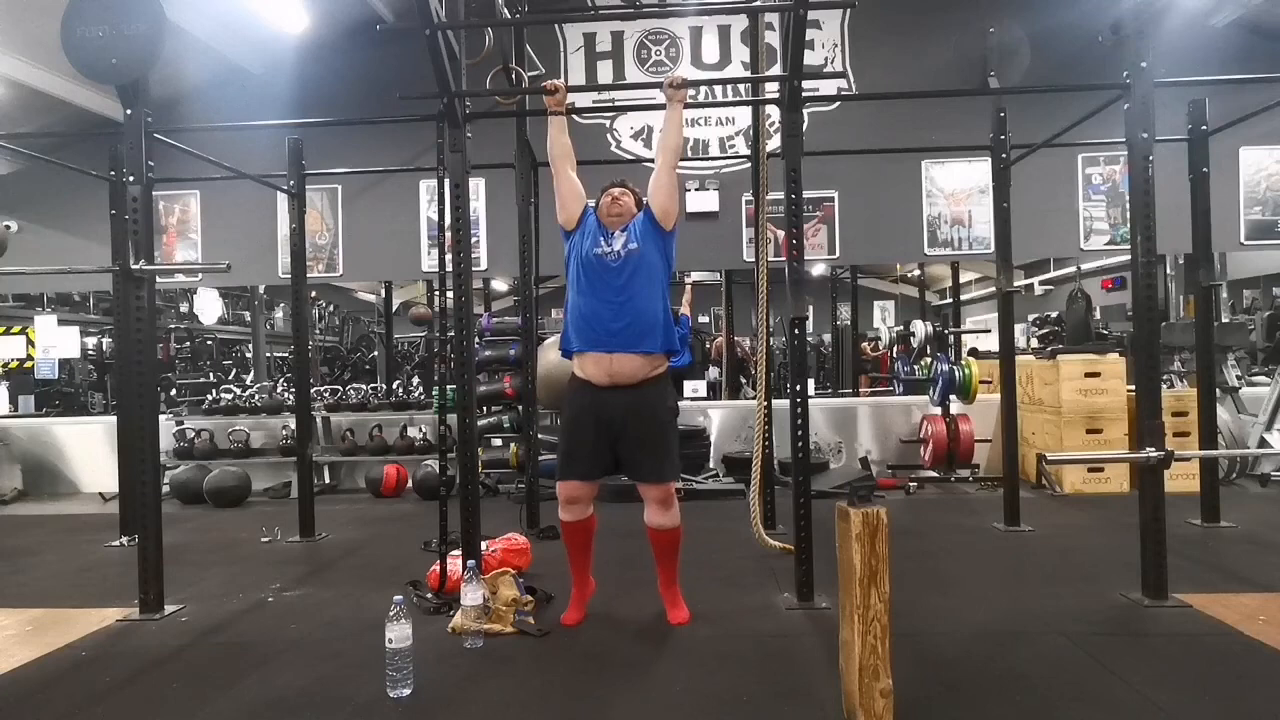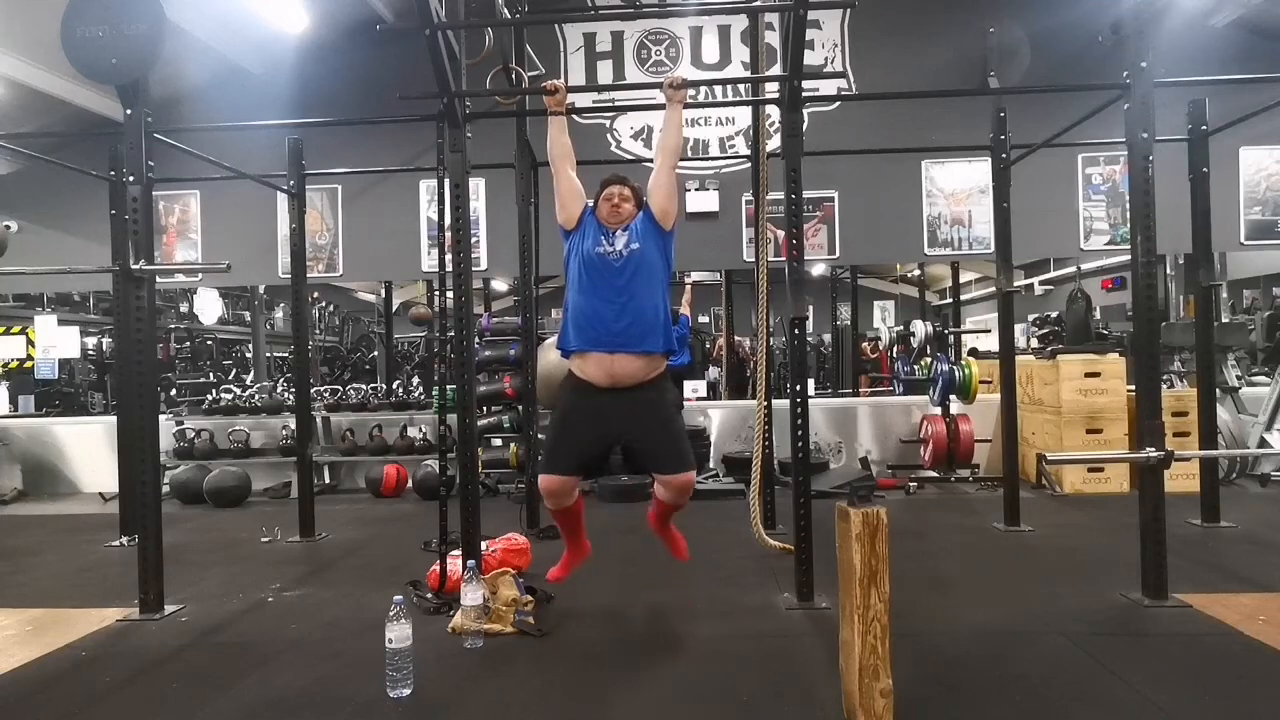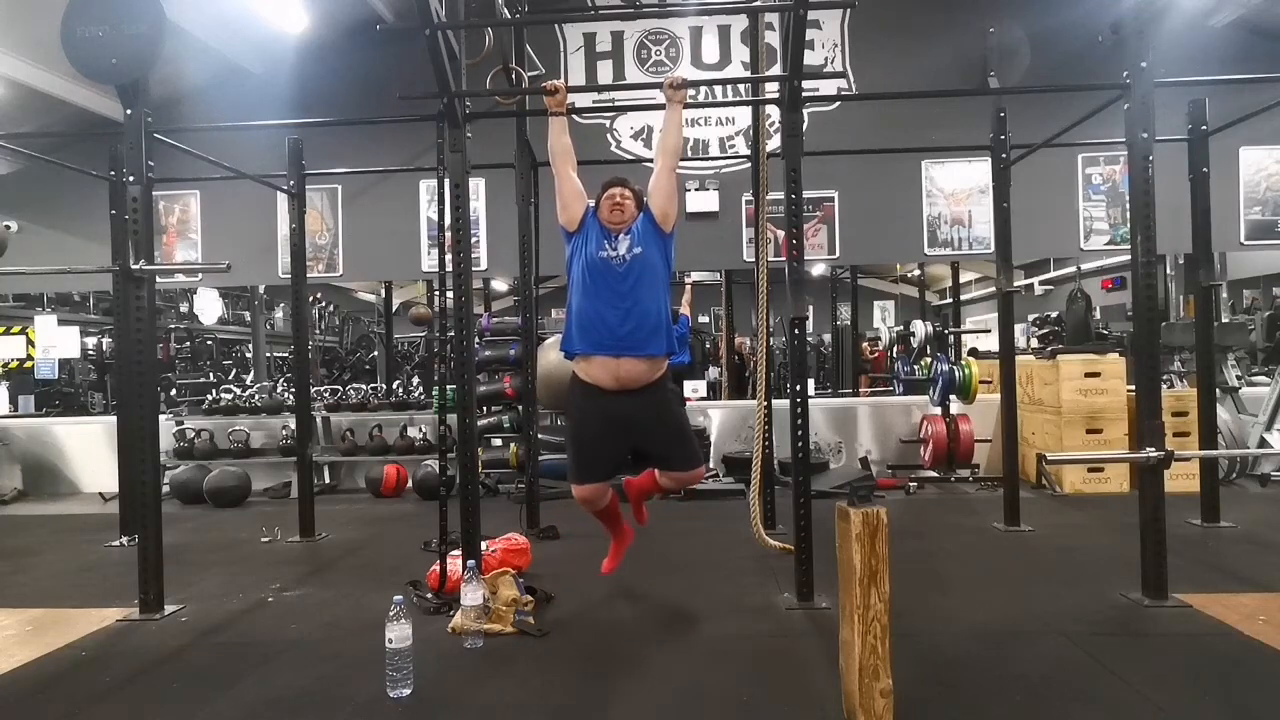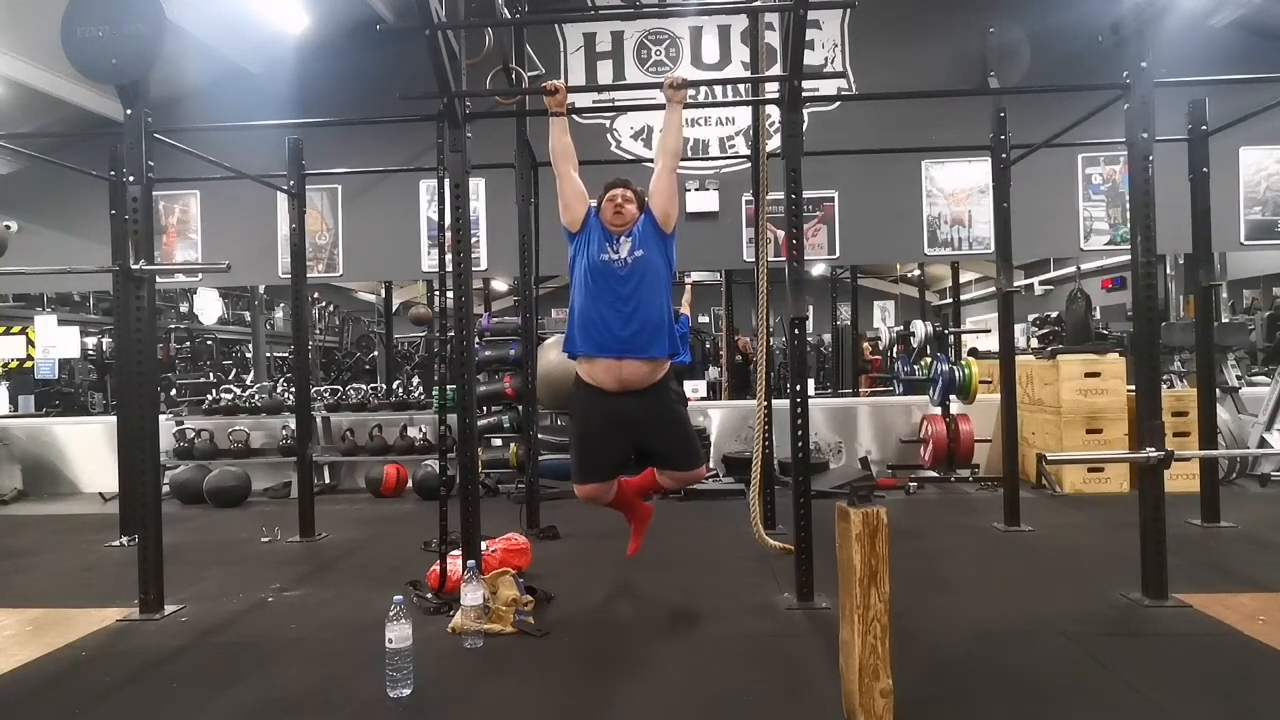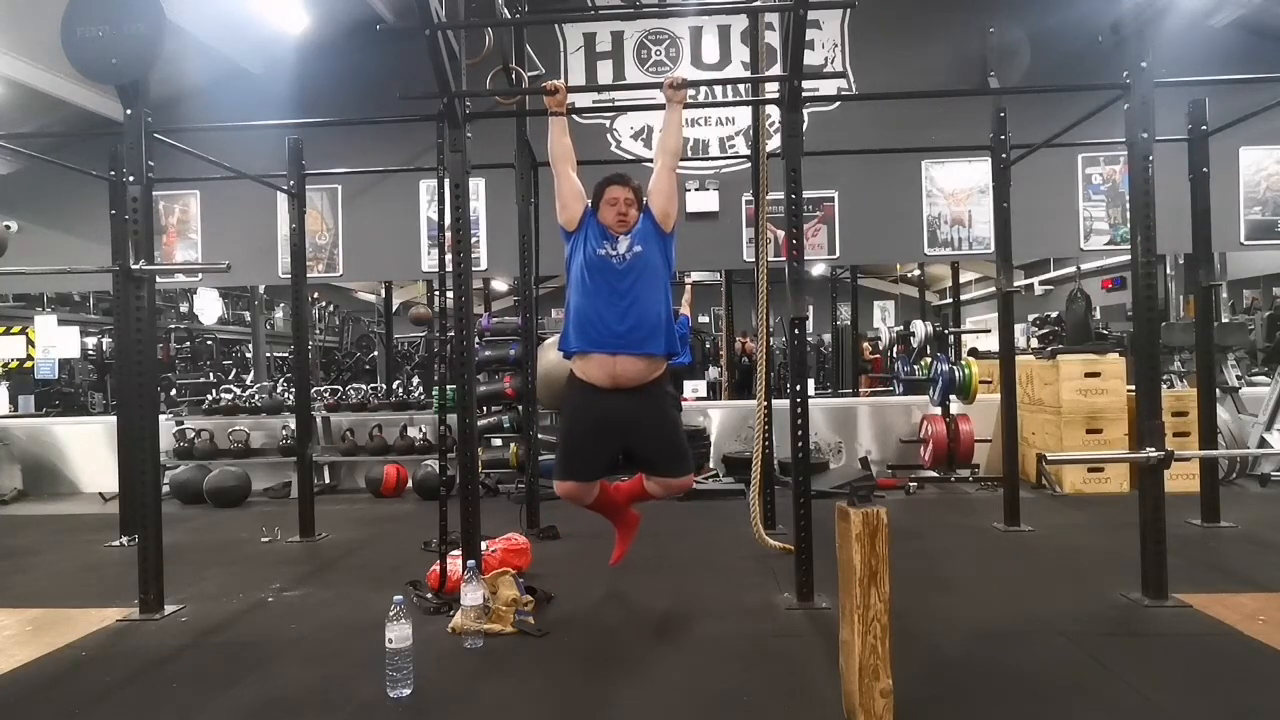
dt=0.5s
person 1, frame 1
left shoulder: (653, 230)
right shoulder: (580, 230)
left elbow: (666, 163)
right elbow: (562, 168)
left wrist: (674, 104)
right wrist: (556, 111)
left hip: (647, 389)
right hip: (587, 390)
left knee: (660, 492)
right knee: (573, 493)
left ankle: (669, 587)
right ankle: (581, 585)
person 1, frame 2
left shoulder: (653, 230)
right shoulder: (580, 230)
left elbow: (665, 162)
right elbow: (563, 169)
left wrist: (674, 105)
right wrist: (556, 112)
left hip: (648, 389)
right hip: (584, 390)
left knee: (681, 481)
right knee: (554, 485)
left ankle: (660, 519)
right ankle: (576, 545)
person 1, frame 3
left shoulder: (653, 232)
right shoulder: (582, 234)
left elbow: (665, 164)
right elbow: (564, 169)
left wrist: (674, 105)
right wrist: (557, 112)
left hip: (652, 390)
right hip: (591, 394)
left knee: (688, 472)
right knee: (587, 490)
left ankle: (639, 488)
right ankle: (619, 532)
person 1, frame 4
left shoulder: (654, 233)
right shoulder: (584, 235)
left elbow: (666, 164)
right elbow: (565, 170)
left wrist: (674, 106)
right wrist: (557, 112)
left hip: (655, 390)
right hip: (595, 393)
left knee: (689, 471)
right knee: (590, 489)
left ankle: (633, 489)
right ankle: (635, 509)
person 1, frame 5
left shoulder: (654, 231)
right shoulder: (581, 233)
left elbow: (666, 164)
right elbow: (563, 170)
left wrist: (674, 105)
right wrist: (557, 112)
left hip: (649, 391)
right hip: (587, 392)
left knee: (676, 480)
right knee: (571, 486)
left ankle: (623, 495)
right ankle: (620, 514)
